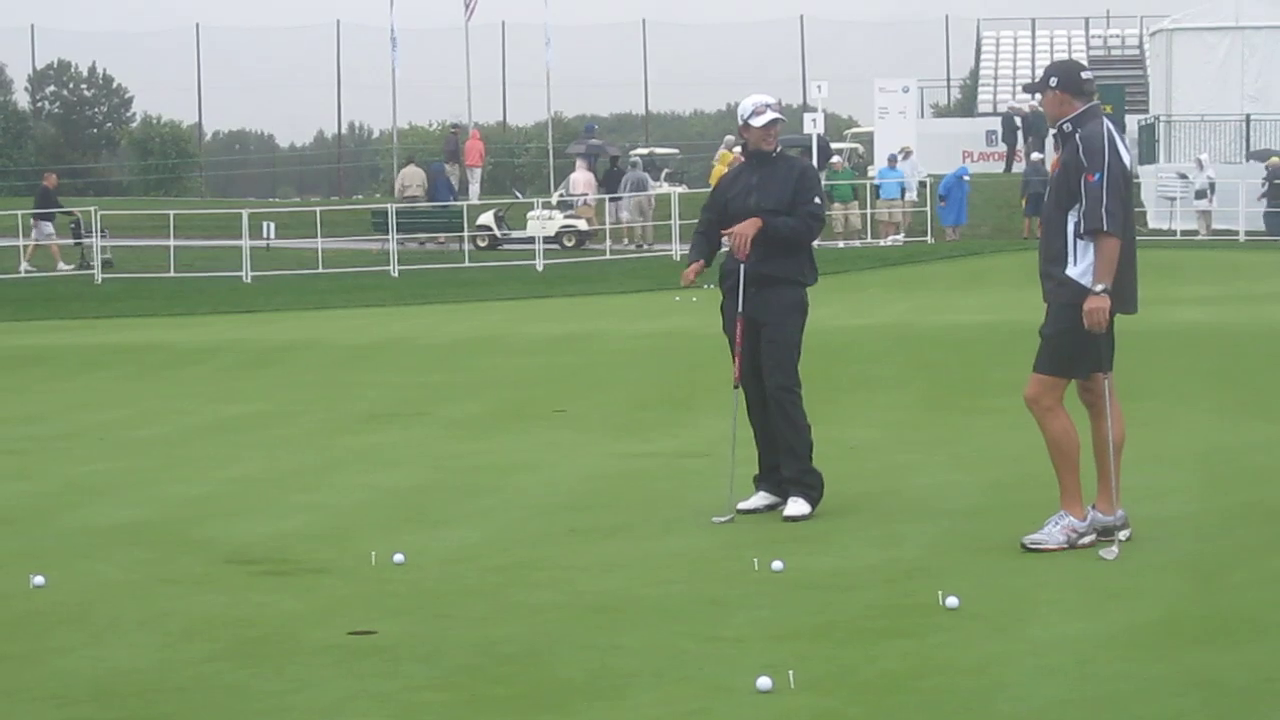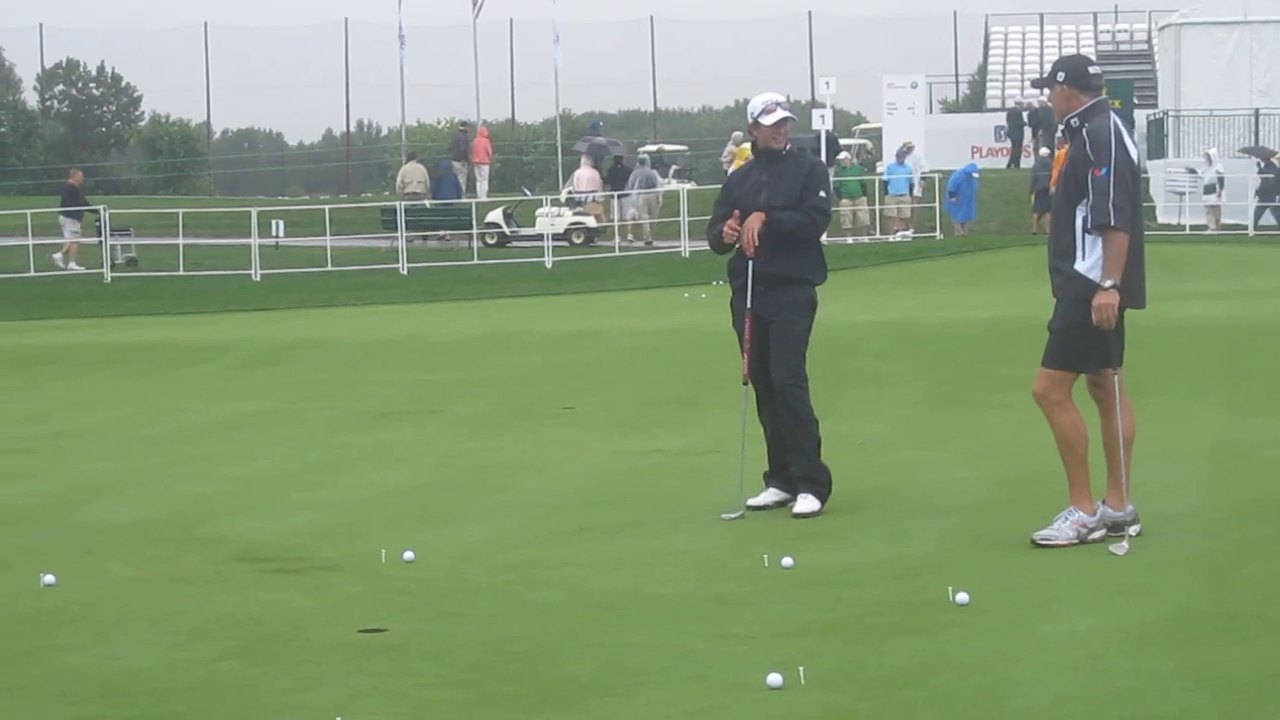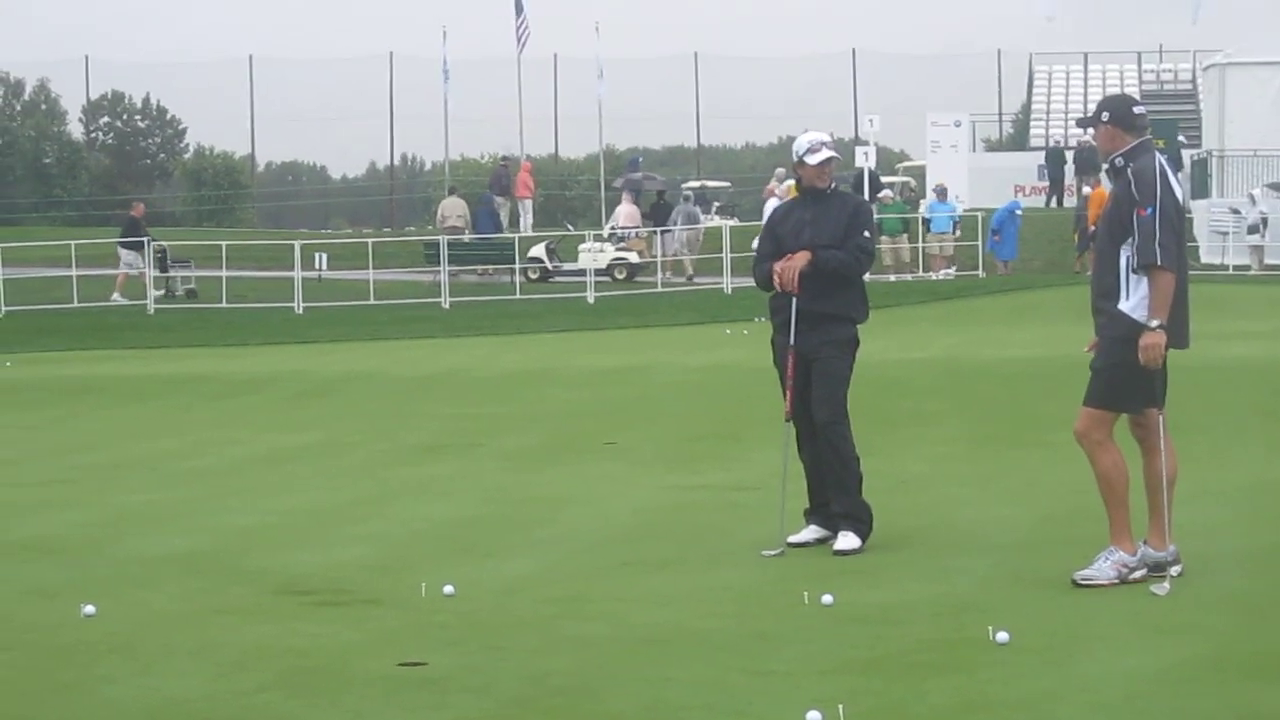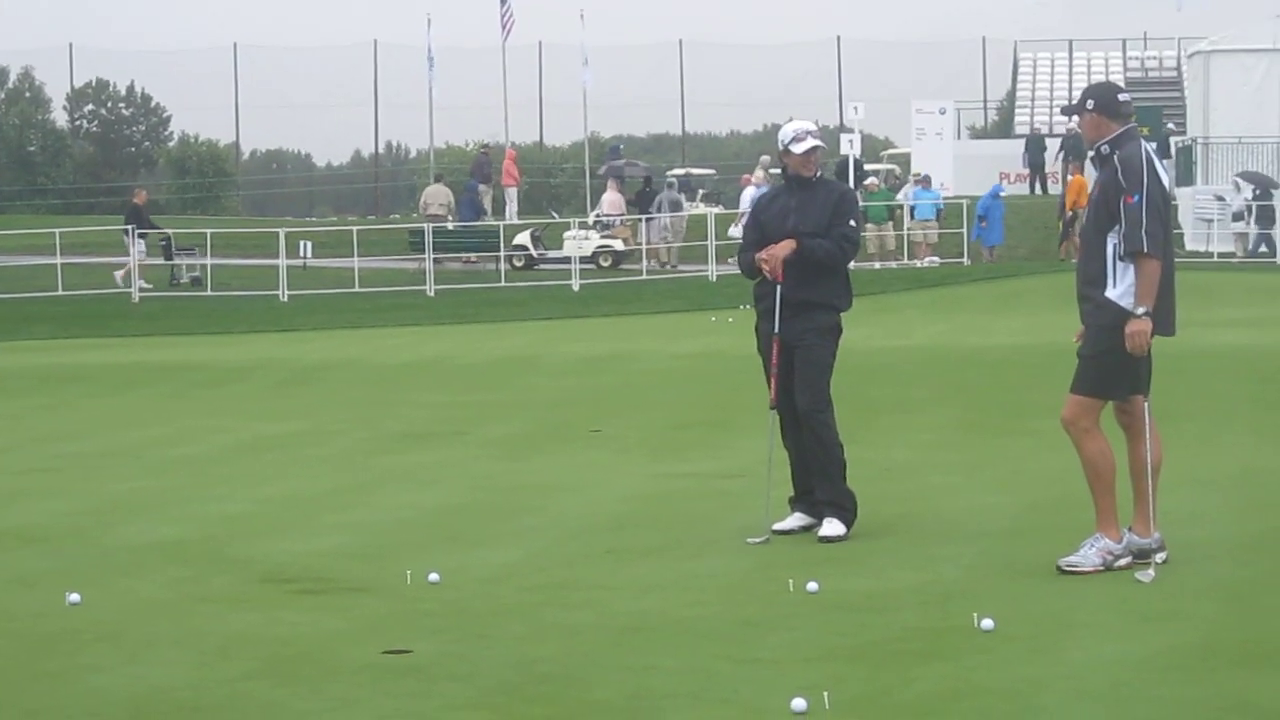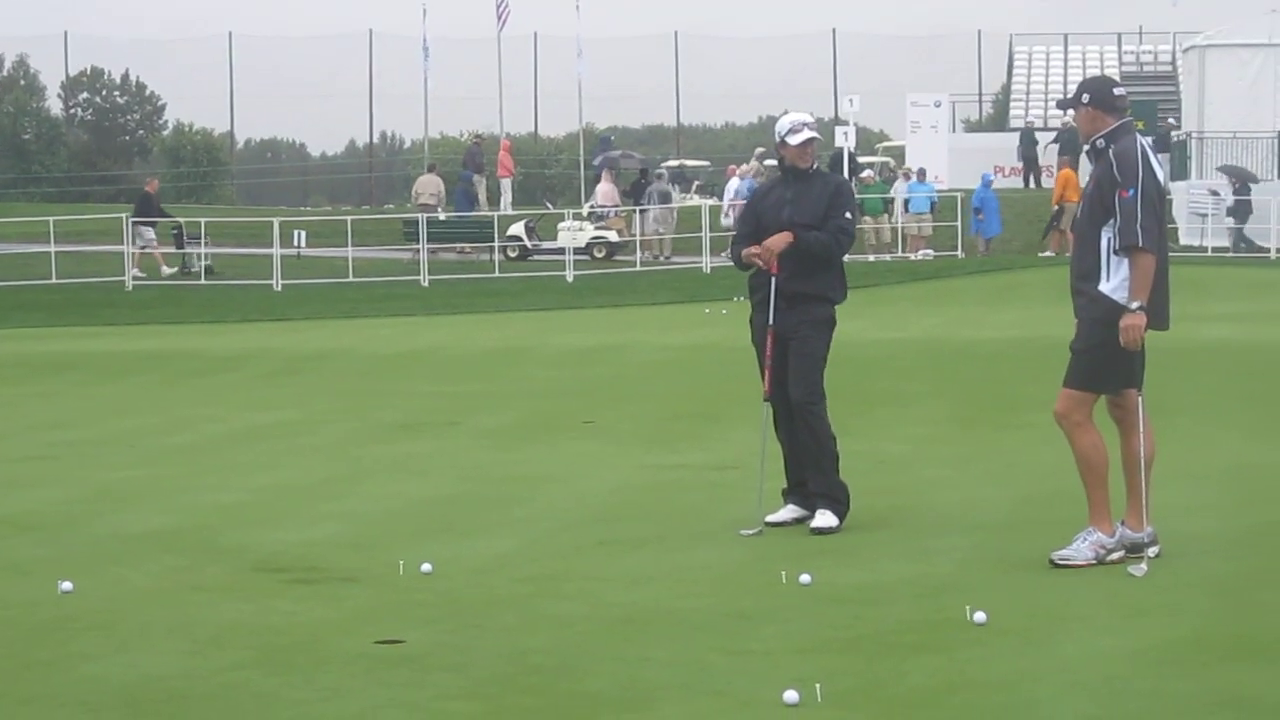
dt=0.3s
person 1, frame 1
left shoulder: (1093, 139)
right shoulder: (1085, 138)
left elbow: (1109, 222)
left wrist: (1100, 289)
left hip: (1084, 291)
right hip: (1080, 289)
left knee: (1042, 395)
right knee: (1095, 393)
left ankle: (1075, 516)
right ankle: (1108, 512)
person 1, frame 2
left shoulder: (1100, 134)
right shoulder: (1094, 132)
left elbow: (1117, 218)
left wrist: (1109, 285)
left hip: (1094, 286)
right hip: (1090, 285)
left knee: (1051, 390)
right knee: (1105, 388)
left ankle: (1084, 512)
right ankle: (1117, 508)
person 1, frame 3
left shoulder: (1145, 174)
right shoulder: (1137, 172)
left elbow: (1162, 257)
left wrist: (1155, 324)
right wrist: (1111, 326)
left hip: (1138, 326)
right hip: (1131, 325)
left knee: (1092, 429)
right knee: (1147, 428)
left ankle: (1125, 551)
right ankle: (1159, 548)
person 1, frame 4
left shoulder: (1132, 162)
right shoulder: (1121, 160)
left elbow: (1149, 245)
left wrist: (1141, 312)
left hip: (1125, 314)
right hip: (1116, 312)
left knee: (1079, 417)
right knee: (1132, 416)
left ankle: (1111, 538)
right ankle: (1144, 535)
person 1, frame 5
left shoulder: (1126, 156)
right shoulder: (1116, 154)
left elbow: (1143, 239)
left wrist: (1136, 306)
left hip: (1117, 307)
right hip: (1110, 306)
left knee: (1071, 411)
right knee: (1125, 410)
left ankle: (1103, 533)
right ankle: (1136, 530)
person 2, frame 1
left shoulder: (799, 172)
right shoulder: (730, 180)
left elbow: (810, 225)
right elbow: (707, 229)
left wrist: (761, 223)
right wrist: (698, 261)
left hip: (783, 293)
right hip: (738, 295)
left knee: (781, 385)
right knee: (753, 390)
left ankle: (802, 486)
right ankle: (772, 482)
person 2, frame 2
left shoulder: (809, 168)
right shoulder: (739, 178)
left elbow: (815, 220)
right elbow: (715, 234)
left wrist: (766, 218)
right wrist: (726, 231)
left hip: (792, 291)
right hip: (748, 292)
left knee: (788, 381)
right knee: (764, 386)
left ankle: (812, 483)
right ankle: (782, 478)
person 2, frame 3
left shoulder: (853, 208)
right shoulder: (782, 215)
left elbow: (859, 259)
right elbow: (760, 272)
left wrist: (812, 257)
right wrist: (775, 269)
left hip: (834, 329)
right hip: (788, 330)
left knee: (830, 419)
right knee: (804, 424)
left ankle: (852, 520)
right ankle: (822, 516)
person 2, frame 4
left shoulder: (838, 196)
right shoulder: (766, 203)
left elbow: (844, 248)
right elbow: (745, 259)
left wrist: (796, 245)
right wrist: (759, 259)
left hip: (817, 317)
right hip: (772, 317)
left knee: (813, 406)
right knee: (788, 411)
left ankle: (837, 508)
right ankle: (807, 504)
person 2, frame 5
left shoulder: (834, 188)
right shoulder: (763, 194)
left elbow: (839, 241)
right elbow: (739, 245)
left wrist: (793, 237)
right wrist: (746, 253)
left hip: (812, 309)
right hip: (767, 309)
left knee: (806, 398)
right knee: (780, 403)
left ankle: (829, 500)
right ankle: (800, 496)
